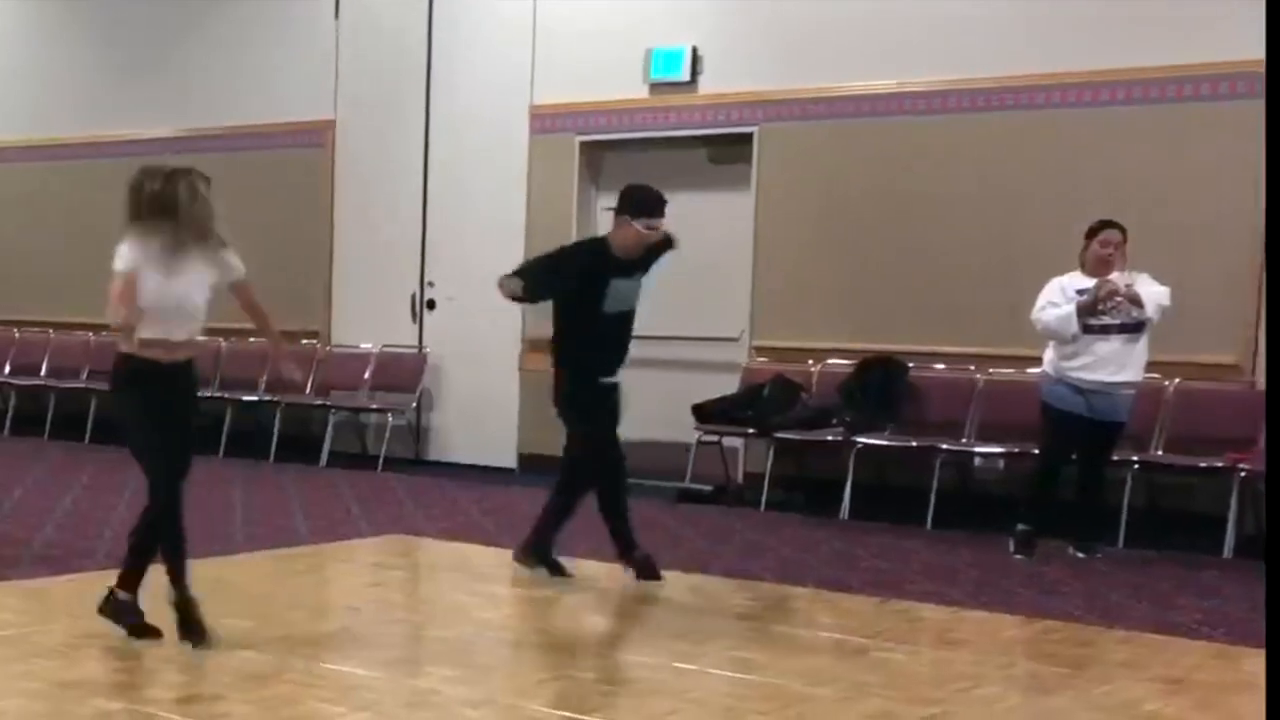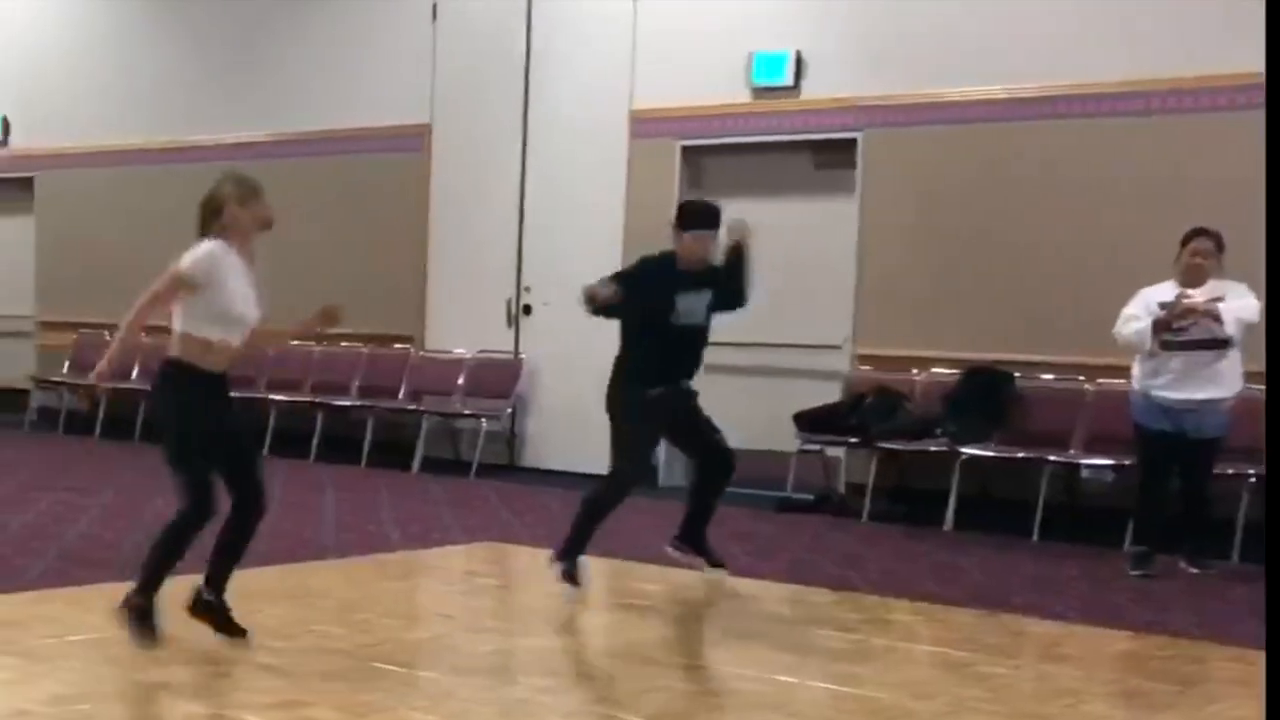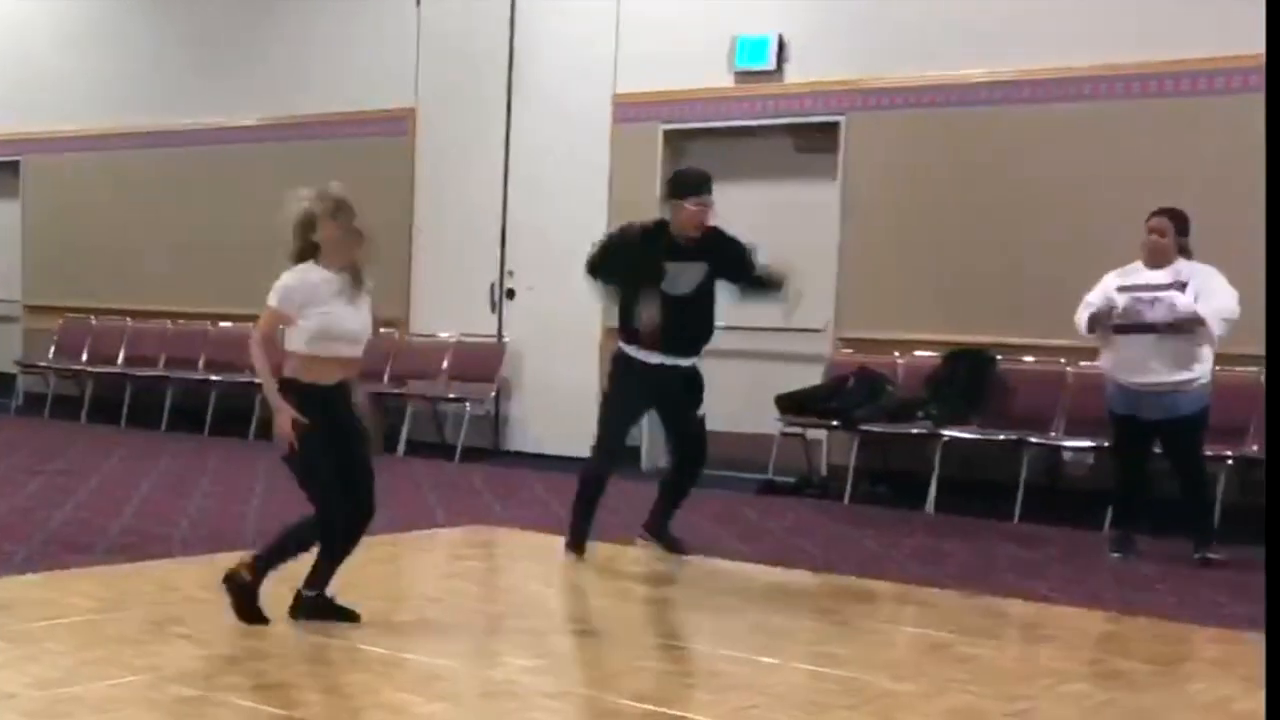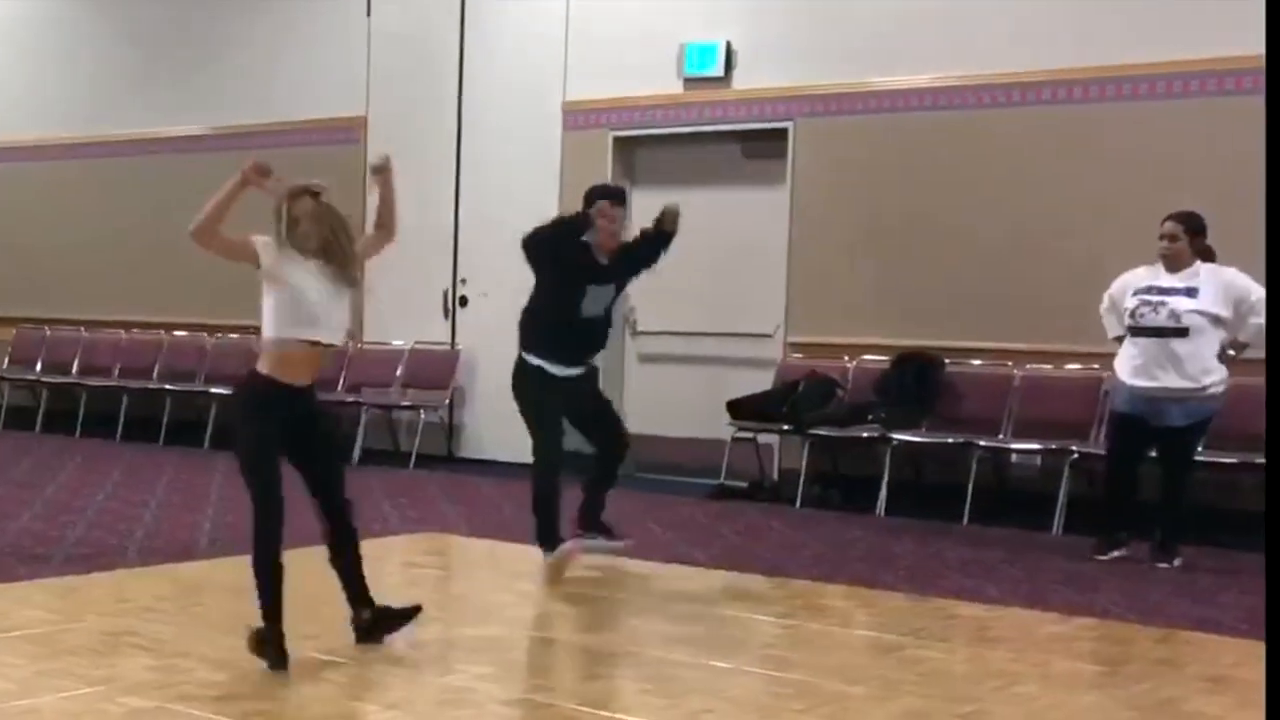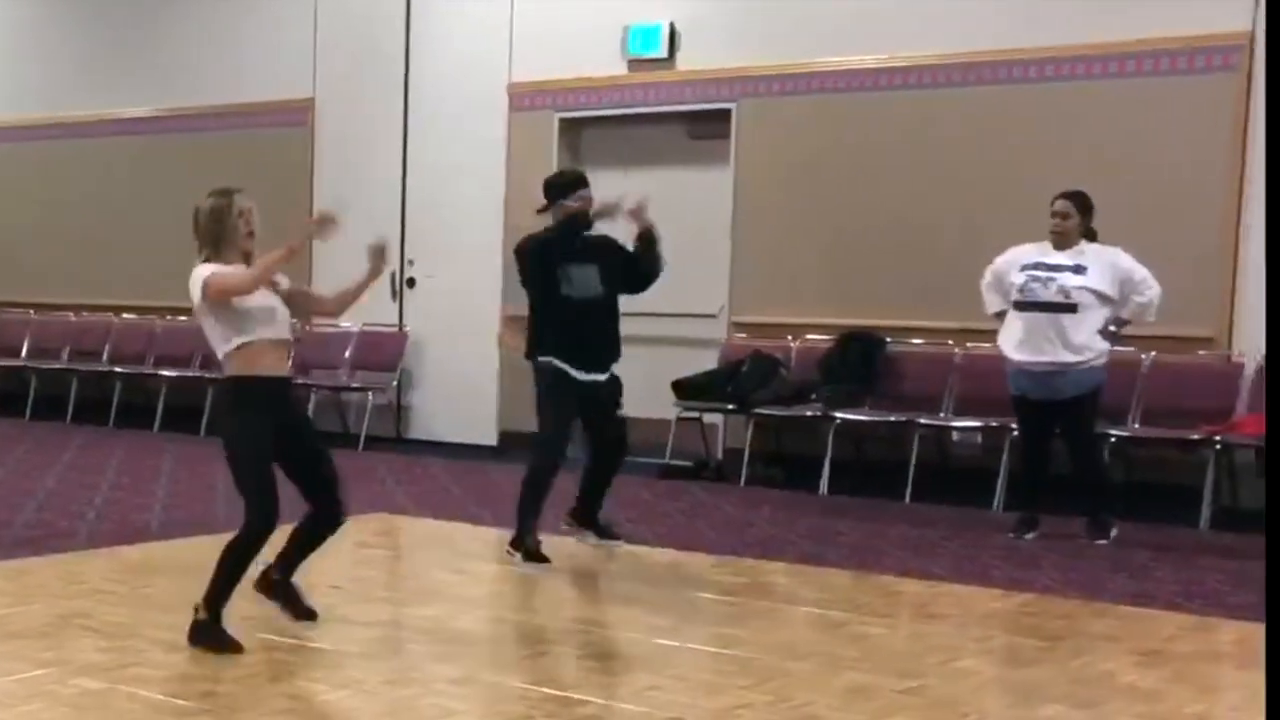
dt=1s
person 1, frame 1
left shoulder: (215, 256)
right shoulder: (137, 248)
left elbow: (252, 306)
right elbow: (118, 311)
left wrist: (282, 356)
right wrist: (124, 321)
left hip: (179, 378)
right hip: (135, 379)
left knee: (168, 490)
right knee: (165, 486)
left ankle: (123, 595)
right ankle: (181, 594)
person 1, frame 2
left shoulder: (243, 263)
right shoulder: (209, 255)
right elbow: (149, 303)
left wrist: (307, 328)
right wrist: (113, 356)
left hip: (214, 391)
right hip: (182, 387)
left knee: (252, 498)
right knee: (201, 504)
left ankle: (211, 595)
right ankle: (141, 599)
person 1, frame 3
left shoulder: (355, 278)
right shoulder: (298, 282)
right elbow: (258, 345)
left wrist: (360, 402)
right wrist: (278, 407)
left hip: (339, 401)
right hip: (301, 402)
left knee: (359, 506)
right knee: (331, 510)
left ankle: (311, 594)
right ankle: (247, 575)
person 1, frame 4
left shoulder: (342, 261)
right shoulder: (273, 255)
left elbow: (384, 234)
right elbow: (201, 233)
left wrist: (386, 187)
right wrist: (242, 182)
left hip: (304, 401)
right hip: (262, 398)
left knee: (336, 509)
right knee: (269, 513)
left ankle: (365, 614)
right ankle: (269, 628)
person 1, frame 5
left shoulder: (269, 278)
right shoulder: (206, 276)
left elbow: (329, 306)
right elbow: (246, 282)
left wrist: (371, 274)
right wrist: (303, 239)
left hip: (284, 400)
right hip: (244, 401)
left knee: (331, 507)
right knee: (262, 514)
left ankle: (278, 576)
right ankle: (207, 618)
person 2, frame 1
left shoulder: (637, 257)
right shoulder: (583, 258)
right elbow: (541, 274)
left wrist: (663, 243)
right wrist: (515, 283)
left hip: (603, 380)
right hip: (578, 384)
left knee: (583, 470)
right knee: (607, 465)
left ankle: (537, 548)
right ankle: (629, 551)
person 2, frame 2
left shoulder: (710, 277)
right shoulder: (651, 273)
left elbow: (732, 297)
right elbow: (609, 300)
left wrist: (737, 249)
right wrist: (601, 295)
left hip: (675, 393)
right hip: (636, 394)
left knee: (719, 462)
right knee: (625, 478)
left ankle: (690, 540)
right ankle: (568, 553)
person 2, frame 3
left shoulder: (715, 245)
right shoulder: (641, 241)
left elbow: (745, 272)
right elbow: (602, 267)
left wrist: (770, 281)
right wrist: (641, 298)
left hip: (683, 371)
right hip: (638, 366)
left knee: (692, 455)
right knee: (609, 450)
left ankle: (657, 526)
right ankle: (578, 533)
person 2, frame 4
left shoulder: (619, 260)
right shoulder: (566, 256)
left elbow: (649, 248)
right elbow: (535, 243)
left wrist: (665, 226)
right wrist: (585, 218)
left hip: (578, 375)
right hip: (539, 375)
left knee: (614, 444)
right knee: (550, 452)
left ankle: (590, 522)
right ankle: (552, 541)
person 2, frame 5
left shoulder: (604, 250)
right shoulder: (536, 248)
left elbow: (640, 278)
right elbow: (553, 247)
left wrist: (646, 233)
right wrist: (587, 219)
left hip: (598, 374)
right hip: (557, 370)
left knee: (612, 447)
right knee: (551, 449)
left ankle: (584, 516)
right ankle: (523, 537)
person 3, frame 1
left shoulder: (1137, 282)
right shoulder: (1063, 284)
left elbow: (1160, 299)
right elbow: (1044, 321)
left wrist: (1128, 294)
right wrist: (1086, 304)
left hip: (1115, 394)
right hip: (1067, 389)
left knee: (1094, 468)
right knee: (1051, 461)
left ankle: (1084, 537)
right ankle: (1027, 528)
person 3, frame 2
left shoulder: (1232, 292)
right shoulder: (1152, 295)
left elbow: (1248, 312)
right elbow: (1126, 334)
left wrist: (1206, 309)
right wrist: (1165, 320)
left hip: (1208, 409)
right hip: (1157, 405)
left knee: (1196, 483)
right knee: (1153, 480)
left ankle: (1192, 550)
right ankle: (1143, 549)
person 3, frame 3
left shoulder: (1200, 275)
right shoulder: (1118, 278)
left elbow: (1225, 307)
right elbow: (1084, 315)
left wrist: (1187, 320)
right wrist: (1098, 318)
left hip: (1183, 391)
right hip: (1127, 390)
left knee: (1190, 467)
right knee: (1130, 466)
left ankle: (1204, 540)
right ankle: (1123, 532)
person 3, frame 4
left shoulder: (1223, 281)
right shoulder: (1137, 279)
left elbow: (1260, 310)
right elbow: (1109, 306)
left wrist: (1229, 351)
left hip: (1189, 398)
right hip: (1133, 392)
left knee: (1176, 474)
right knee: (1119, 464)
left ankle: (1168, 544)
right ankle: (1113, 535)
person 3, frame 5
left shoulder: (1108, 260)
right shoulder: (1021, 256)
left elbow: (1146, 291)
right elbow: (991, 282)
left wrist: (1112, 329)
right wrist: (1007, 322)
left hip: (1078, 370)
right hip: (1026, 369)
left knee: (1082, 446)
right knee: (1032, 446)
left ankle: (1101, 517)
right ankle: (1029, 514)
